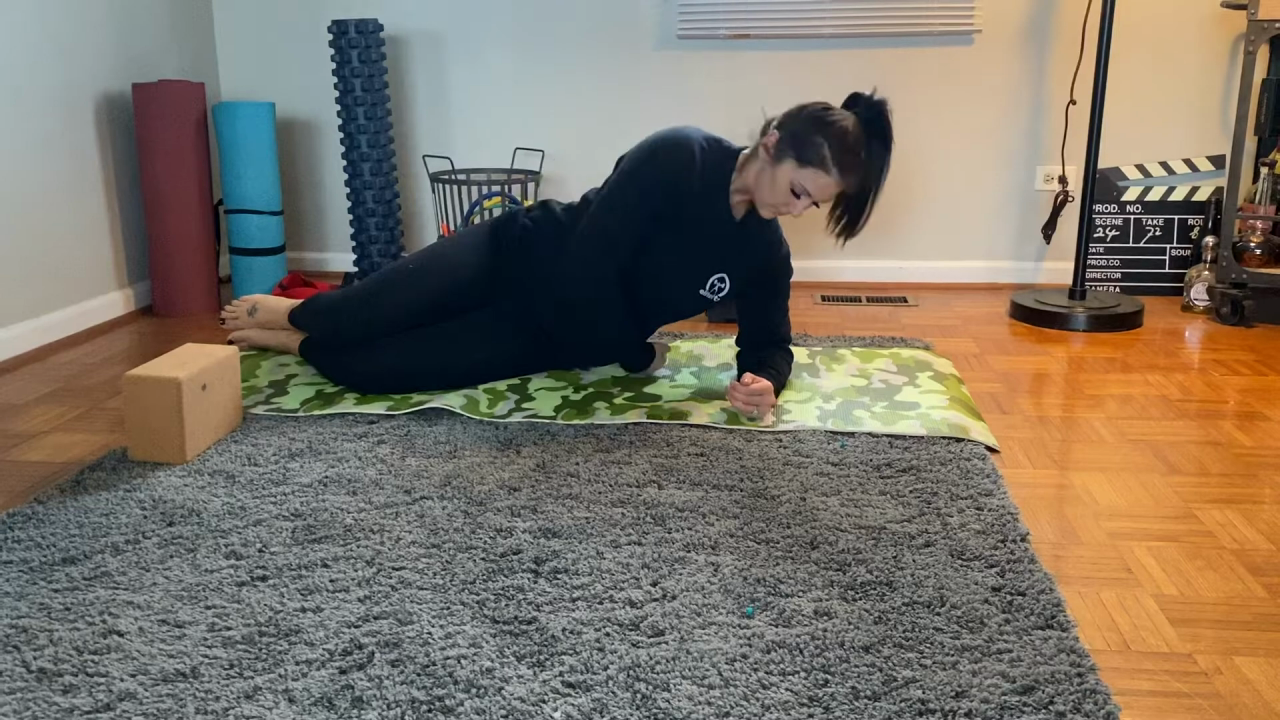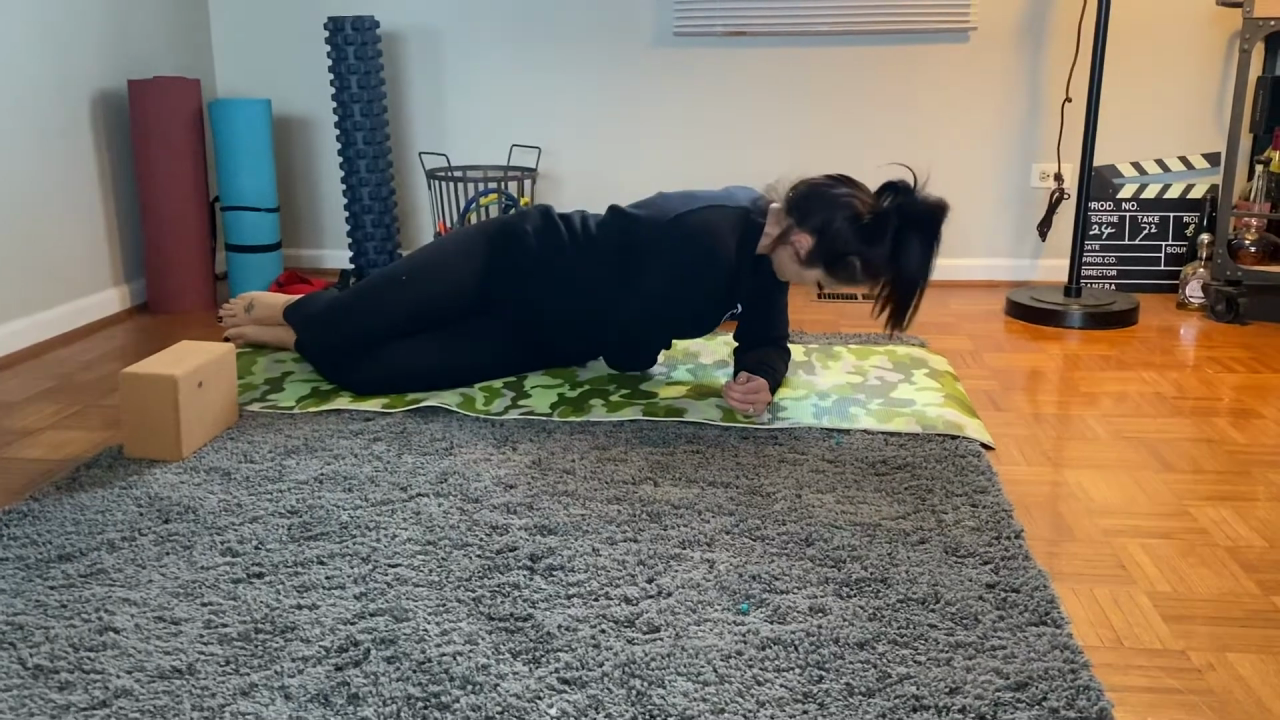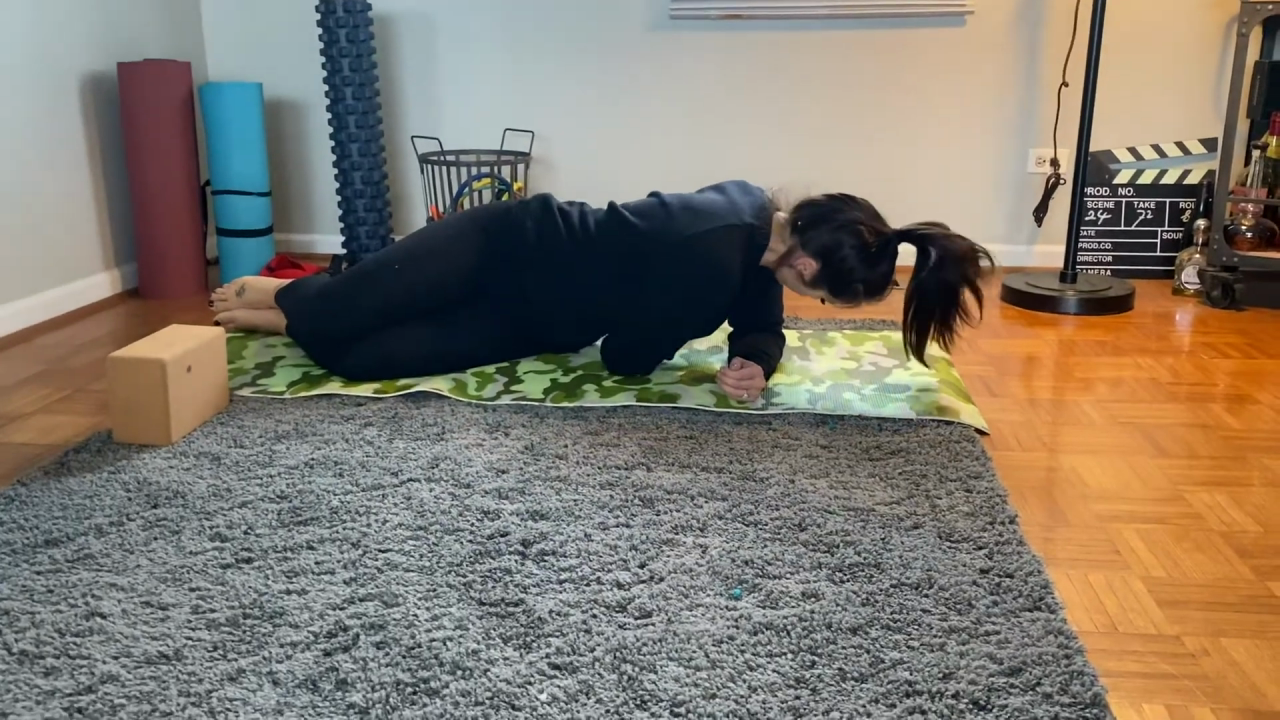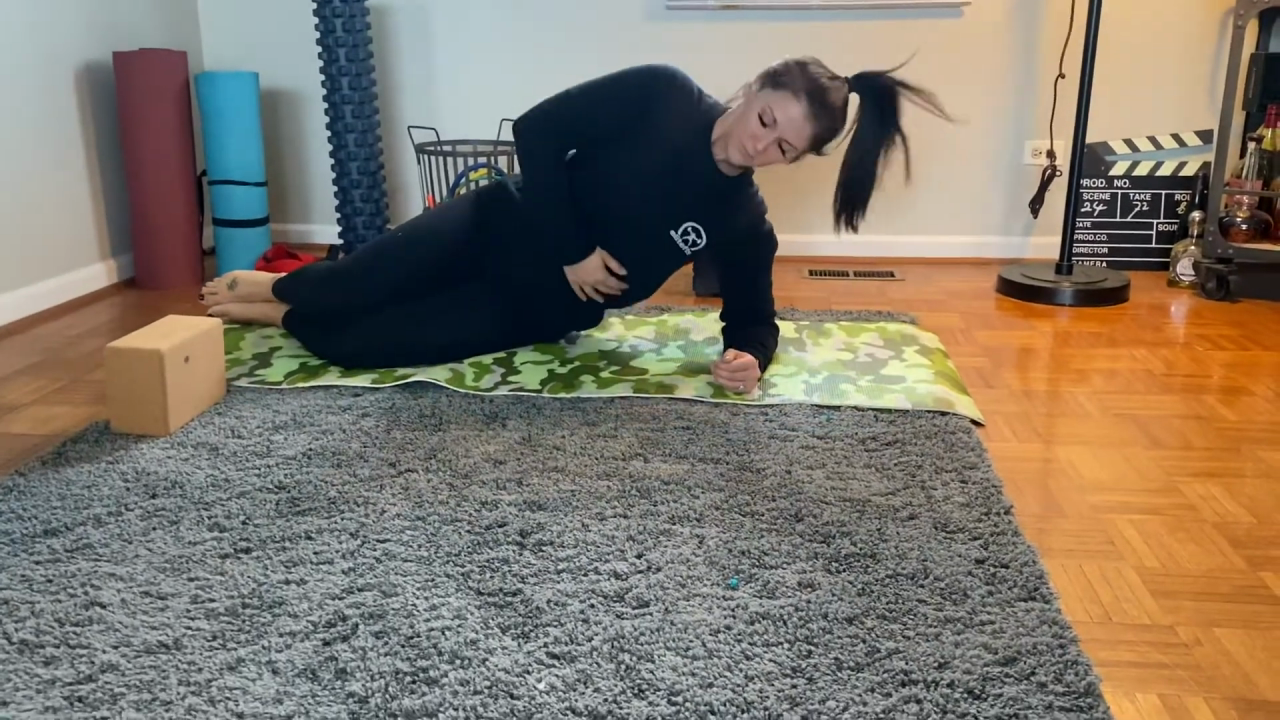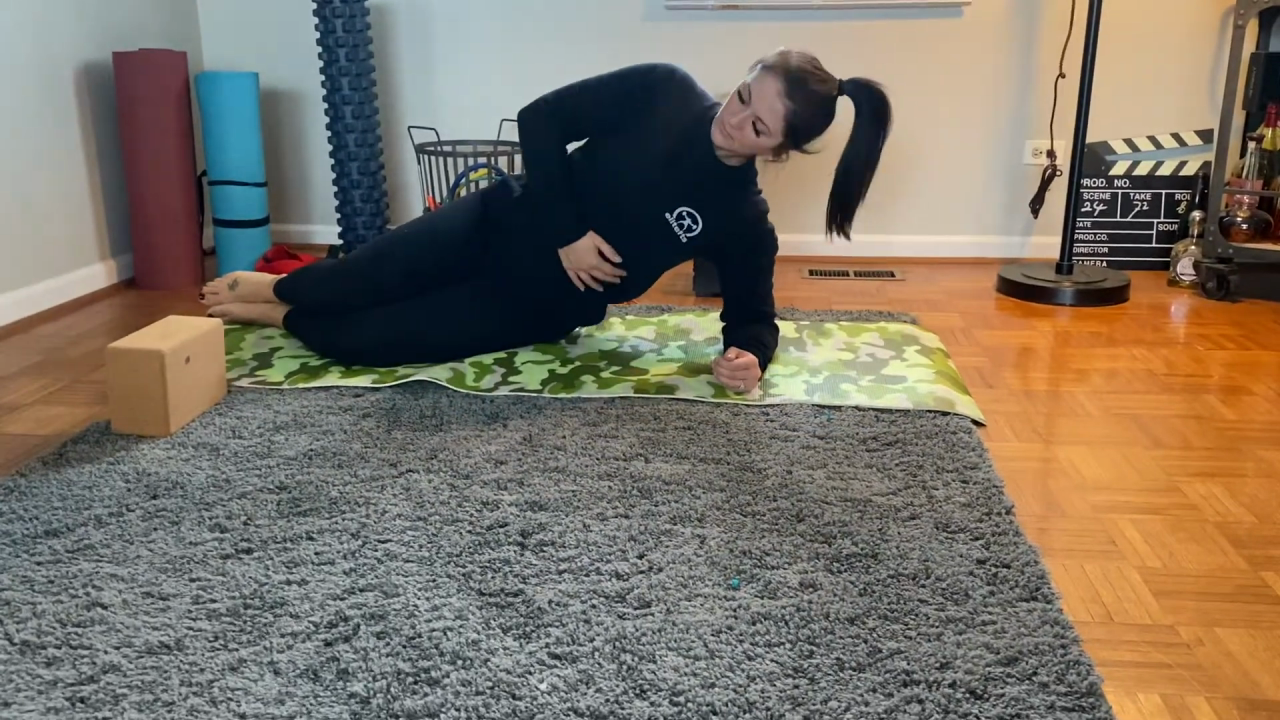
dt=1s
person 1, frame 1
left shoulder: (765, 253)
right shoulder: (678, 156)
left elbow: (768, 341)
right elbow: (590, 260)
left wrist: (763, 382)
right wrist: (638, 357)
left hip: (552, 342)
right hip: (512, 258)
left knee: (369, 371)
right knee: (354, 321)
left ankle: (291, 342)
right ankle: (287, 310)
person 1, frame 2
left shoulder: (764, 237)
right shoulder: (708, 239)
left elbow: (766, 339)
right elbow: (629, 346)
left wrist: (758, 379)
right wrist: (651, 351)
right hip: (505, 261)
left knee: (365, 373)
right knee: (350, 326)
left ankle: (284, 334)
right ankle: (284, 310)
person 1, frame 3
left shoulder: (758, 220)
right shoulder: (711, 260)
left elbow: (760, 327)
right elbow: (627, 358)
left wrist: (752, 366)
right wrist: (656, 332)
right hip: (502, 245)
left knee: (357, 360)
right knee: (342, 311)
left ankle: (278, 317)
right ankle: (276, 295)
person 1, frame 4
left shoulder: (743, 225)
right shoulder: (662, 94)
left elbow: (751, 315)
right elbow: (538, 127)
left wrist: (748, 358)
right wrist: (572, 250)
left hip: (537, 309)
right hip: (498, 223)
left knee: (359, 345)
right knee: (352, 285)
left ankle: (279, 317)
right ankle: (271, 285)
person 1, frame 5
left shoulder: (744, 222)
right shoulder: (664, 91)
left elbow: (754, 315)
right elbow: (540, 119)
left wrist: (748, 356)
right wrist: (566, 235)
left hip: (540, 307)
right hip: (503, 223)
left knee: (362, 341)
right knee: (359, 281)
left ankle: (278, 319)
right ankle: (273, 285)
